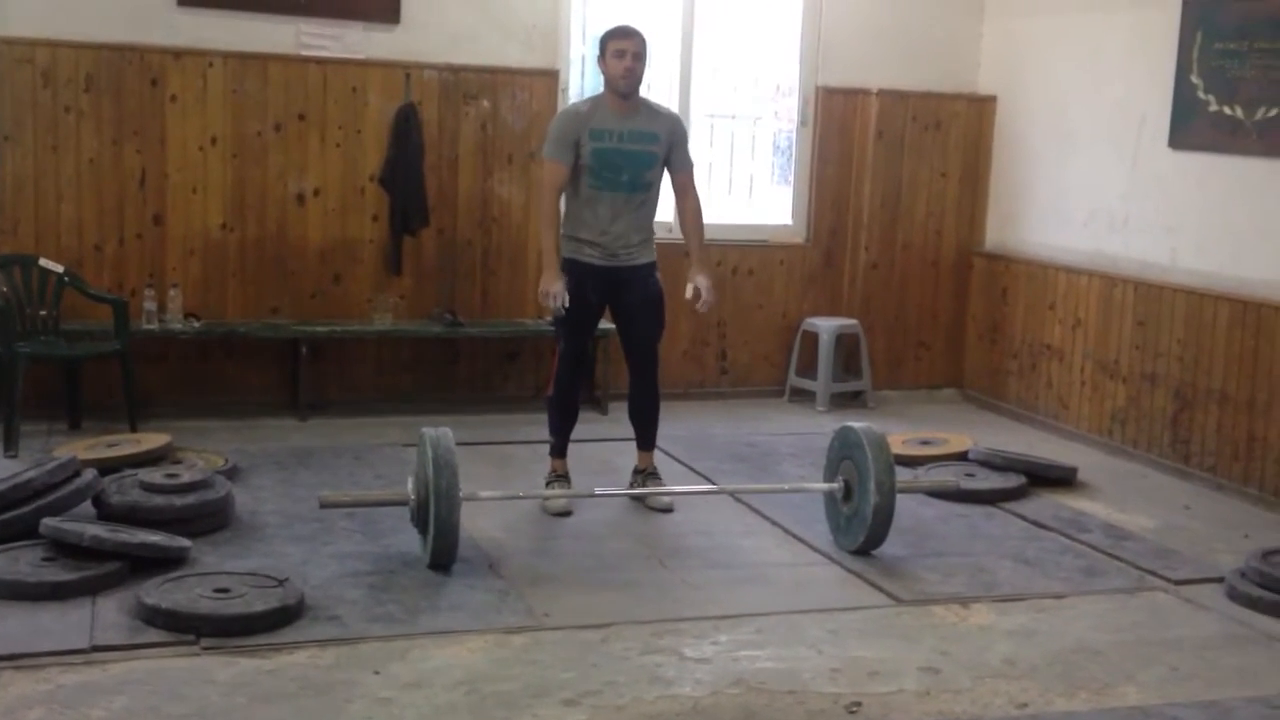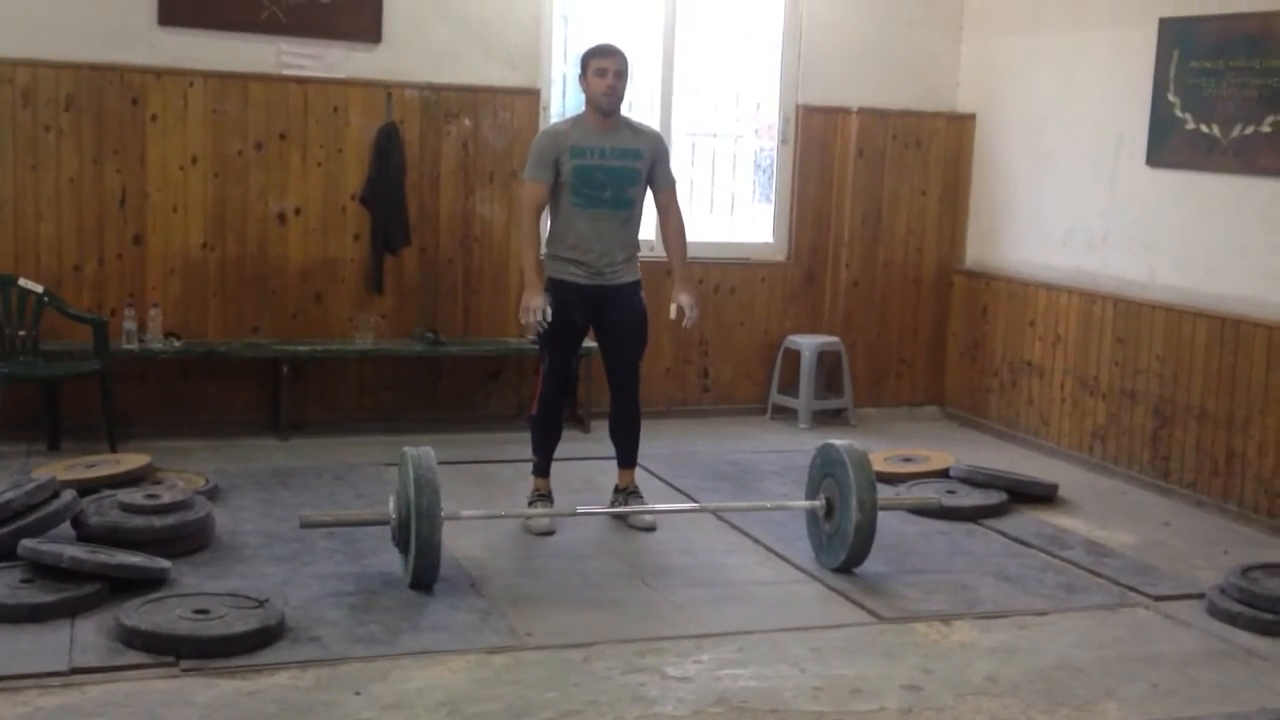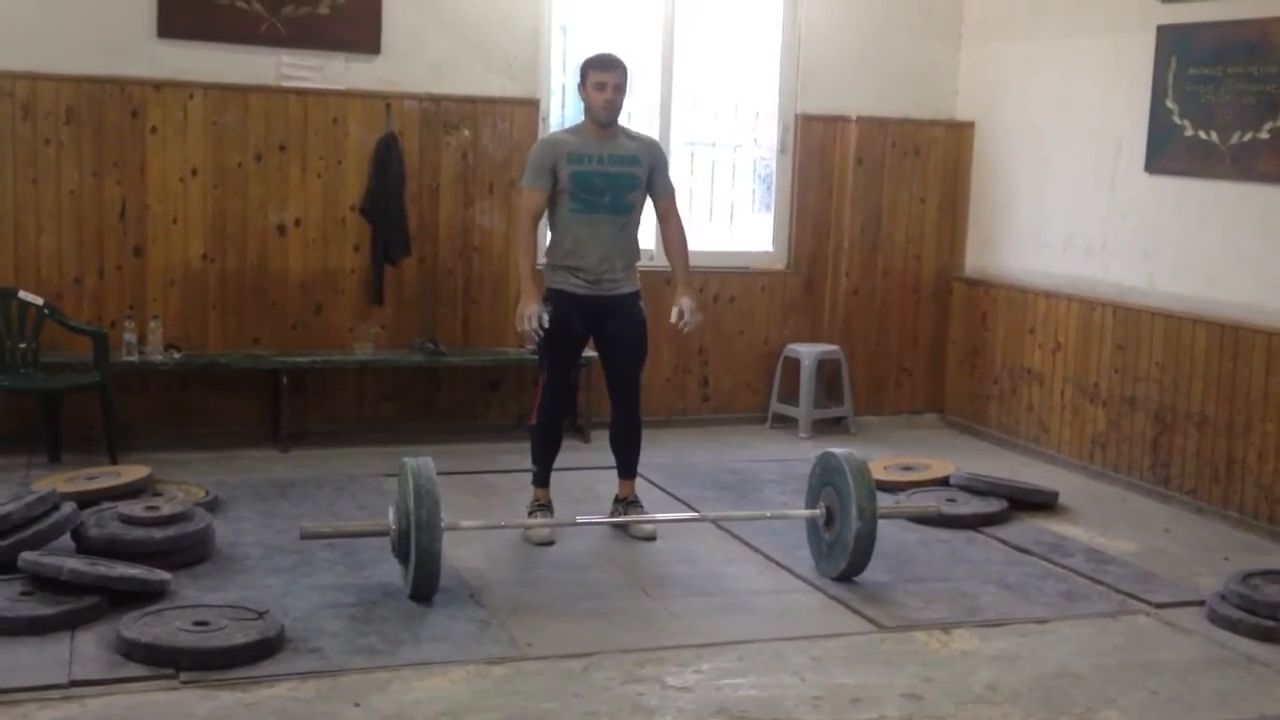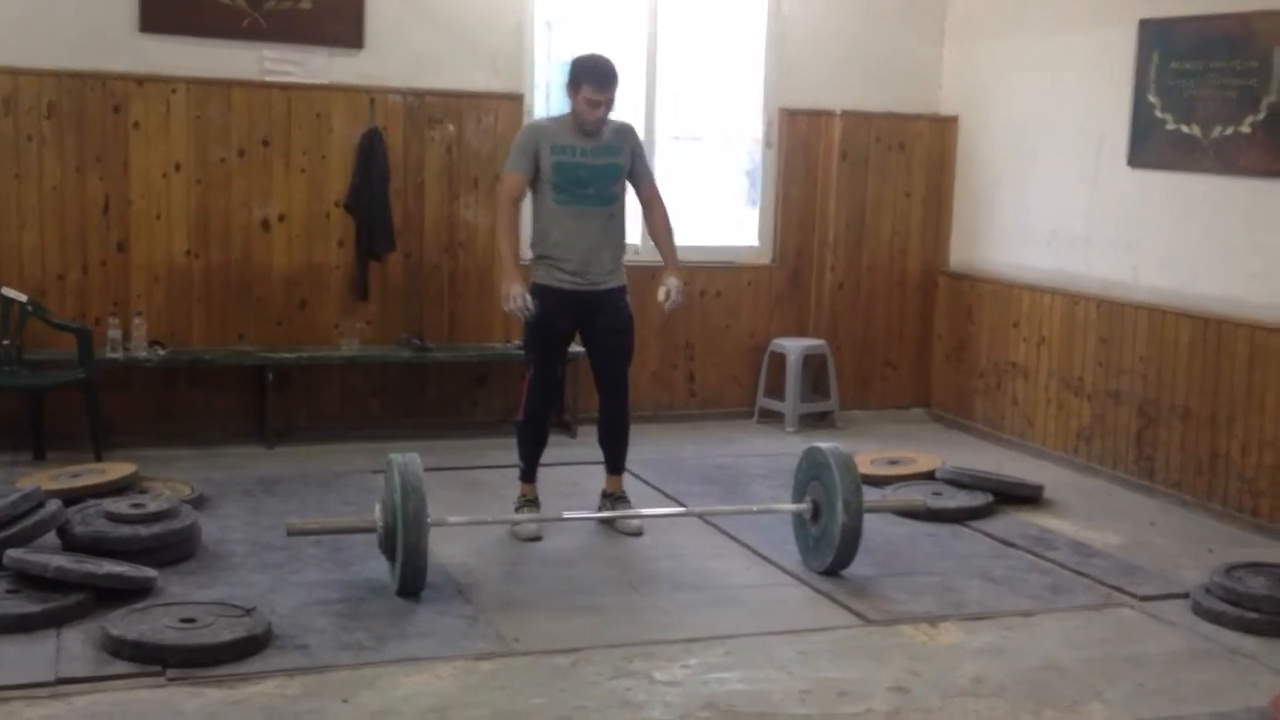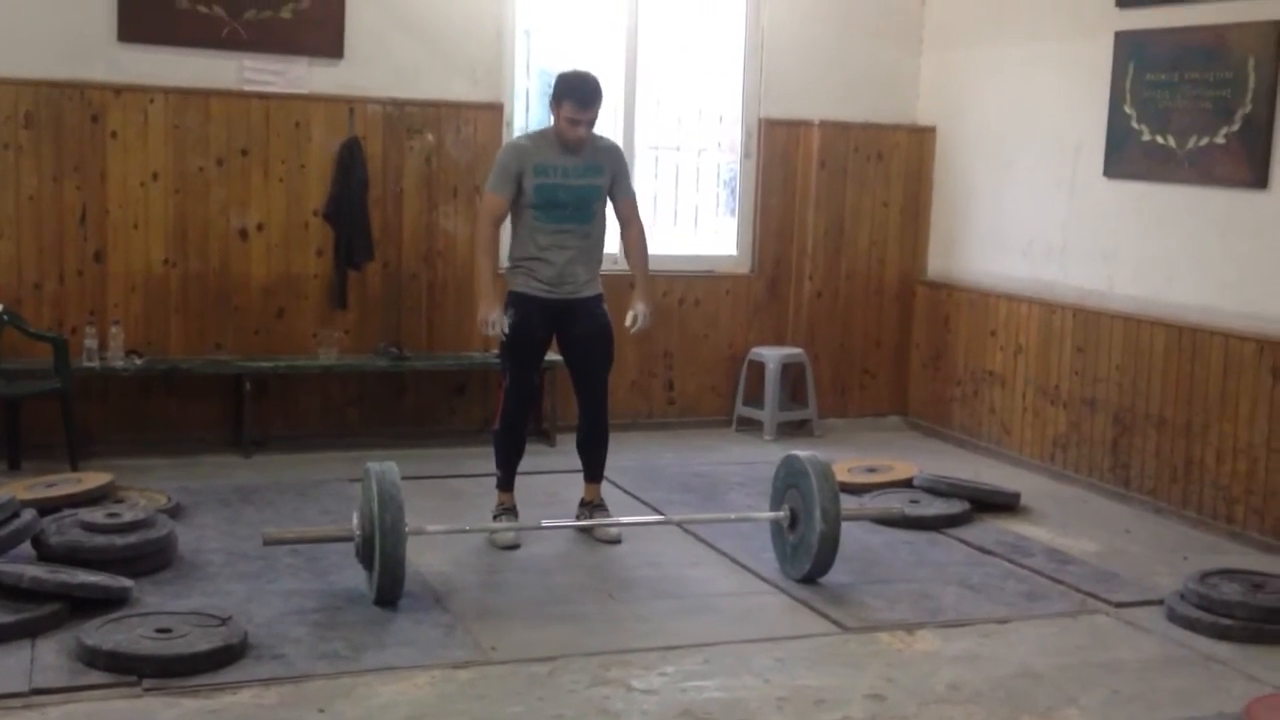
dt=0.4s
person 1, frame 1
left shoulder: (668, 125)
right shoulder: (573, 120)
left elbow: (686, 195)
right elbow: (551, 197)
left wrist: (697, 267)
right wrist: (550, 268)
left hip: (638, 266)
right hip: (581, 264)
left knee: (645, 367)
right knee: (571, 367)
left ankle: (645, 469)
right ankle: (557, 471)
person 1, frame 2
left shoulder: (649, 142)
right shoulder: (554, 139)
left elbow: (669, 212)
right elbow: (531, 214)
left wrist: (680, 284)
right wrist: (532, 285)
left hip: (623, 285)
right hip: (565, 283)
left knee: (627, 387)
right knee: (553, 387)
left ankle: (626, 488)
right ankle: (540, 490)
person 1, frame 3
left shoulder: (647, 150)
right shoulder: (553, 148)
left elbow: (669, 219)
right elbow: (527, 221)
left wrist: (683, 288)
right wrist: (527, 292)
left hip: (623, 296)
right hip: (565, 293)
left knee: (627, 398)
right knee: (553, 398)
left ankle: (626, 499)
right ankle: (540, 501)
person 1, frame 4
left shoulder: (625, 138)
right shoulder: (538, 136)
left elbow: (652, 204)
right elbow: (507, 203)
left wrist: (671, 267)
right wrist: (510, 273)
left hip: (609, 289)
right hip: (551, 288)
left knee: (615, 392)
right knee: (541, 393)
left ankle: (614, 494)
right ankle: (527, 498)
person 1, frame 5
left shoulder: (610, 155)
right shoulder: (519, 153)
left elbow: (630, 223)
right elbow: (489, 224)
left wrist: (641, 292)
right wrist: (488, 297)
left hip: (586, 299)
right hip: (528, 297)
left knee: (595, 401)
right knee: (518, 401)
left ankle: (592, 501)
right ankle: (505, 505)
